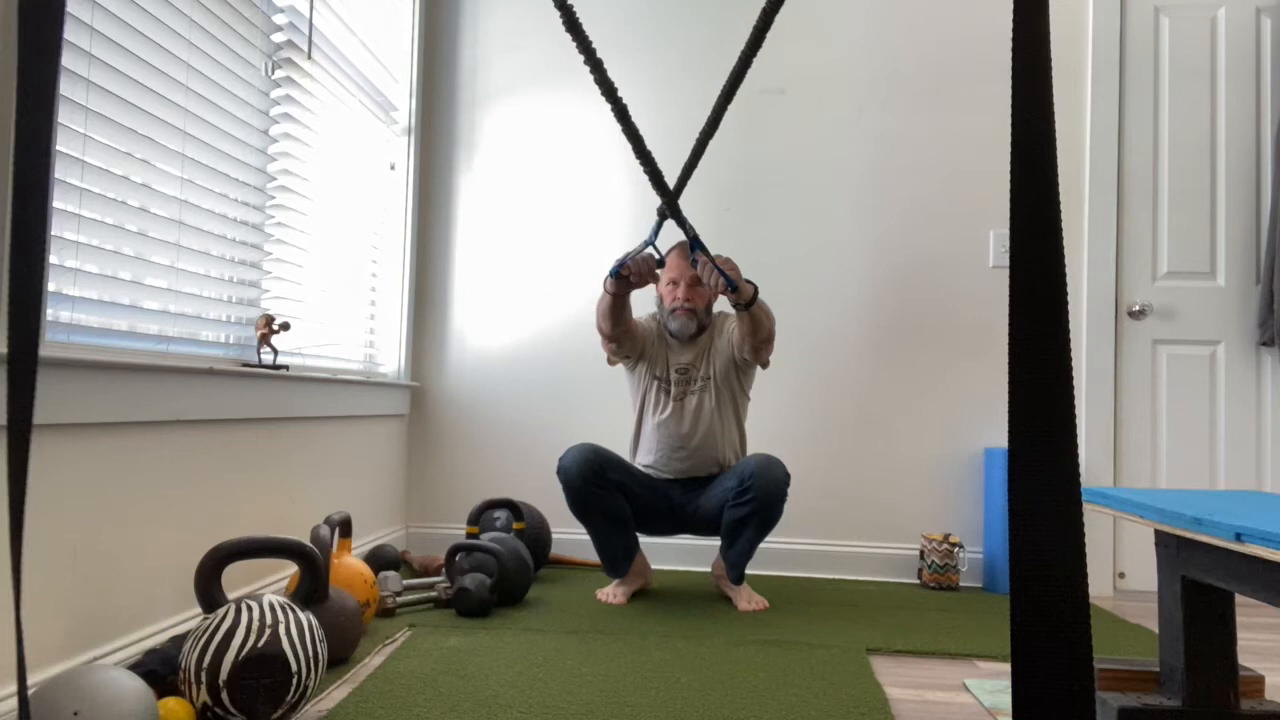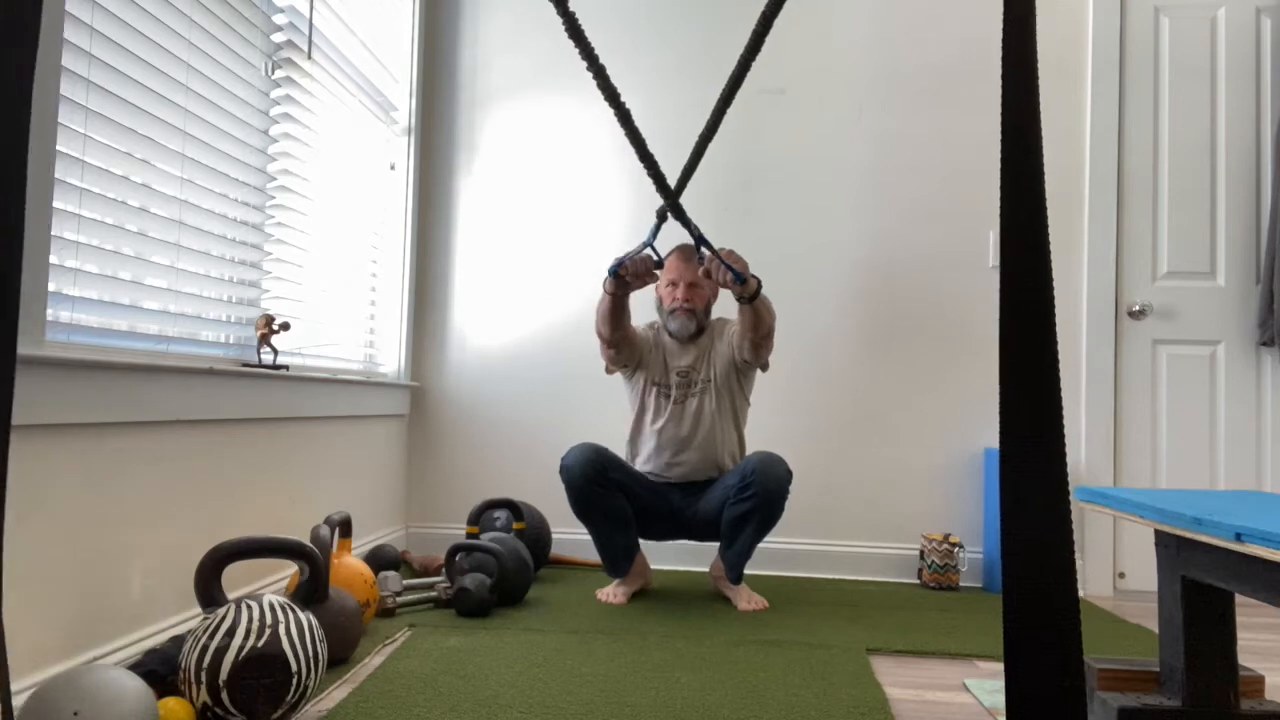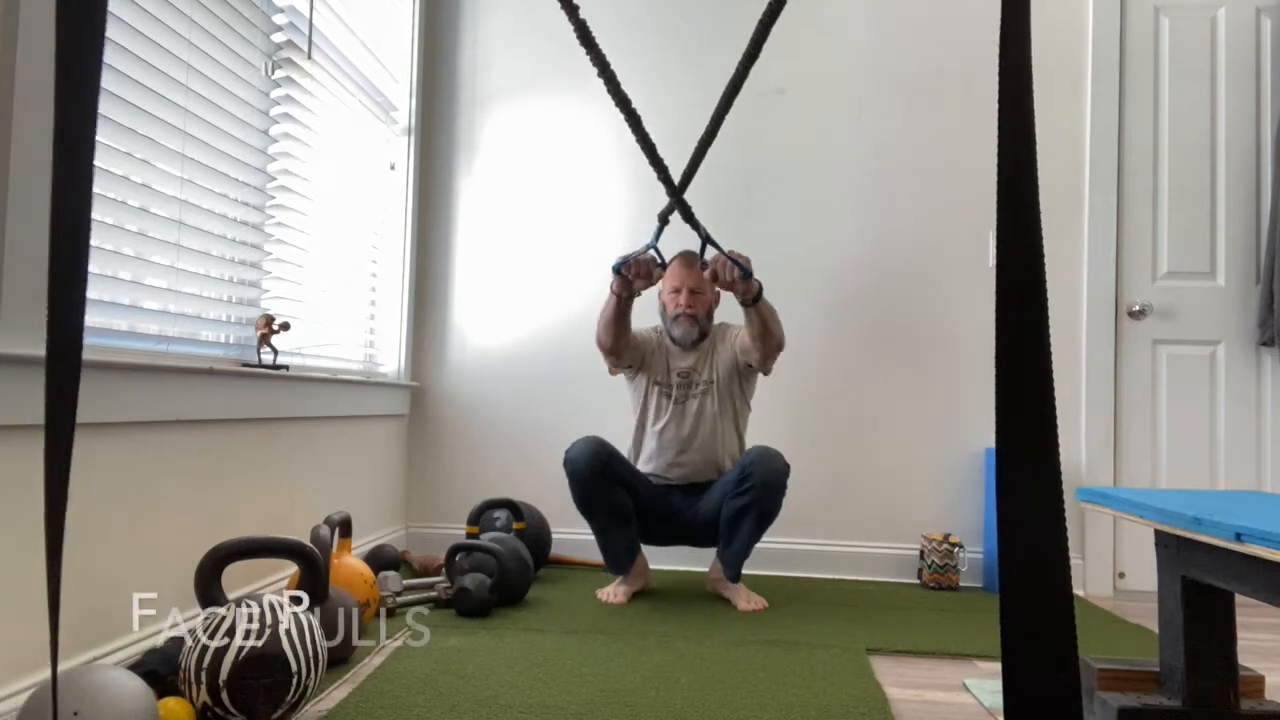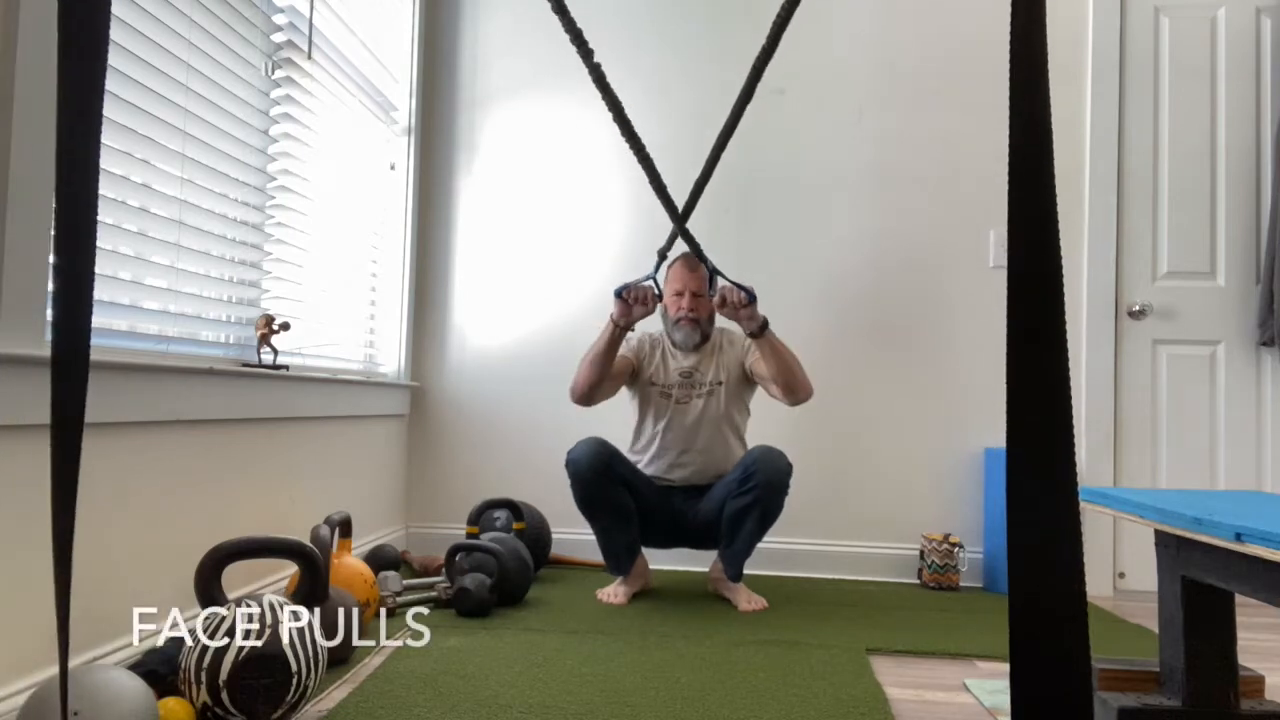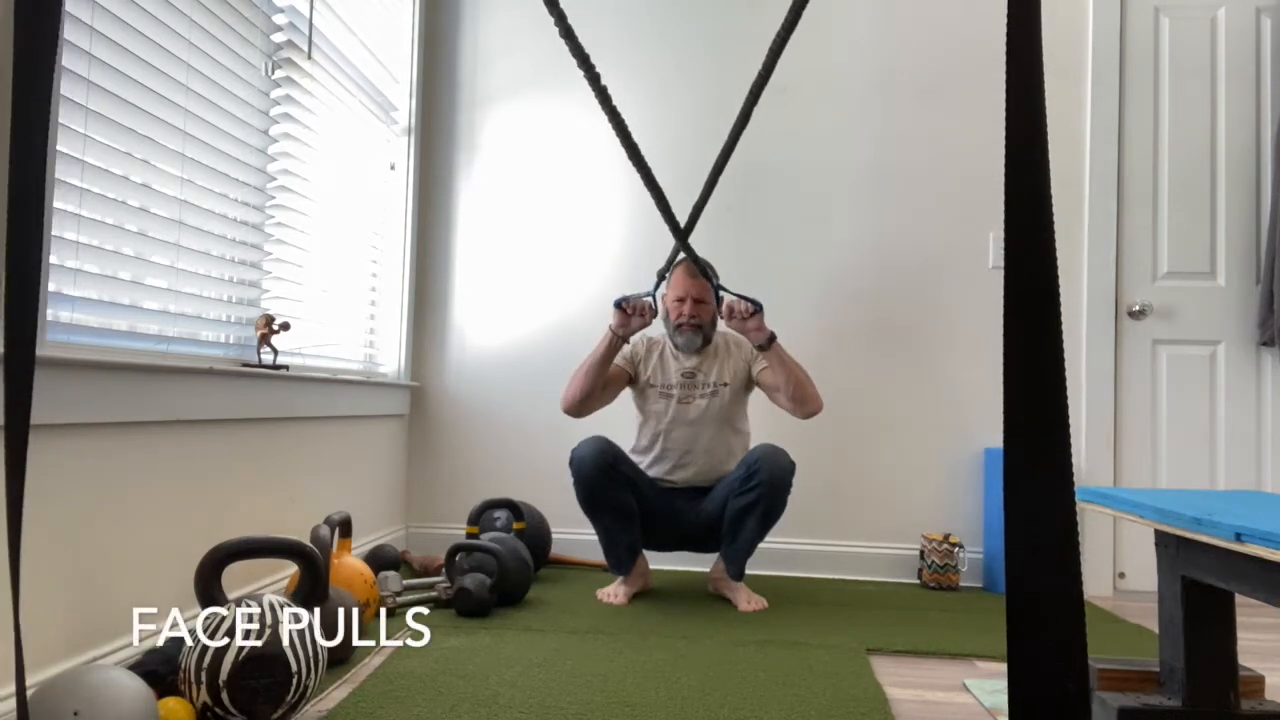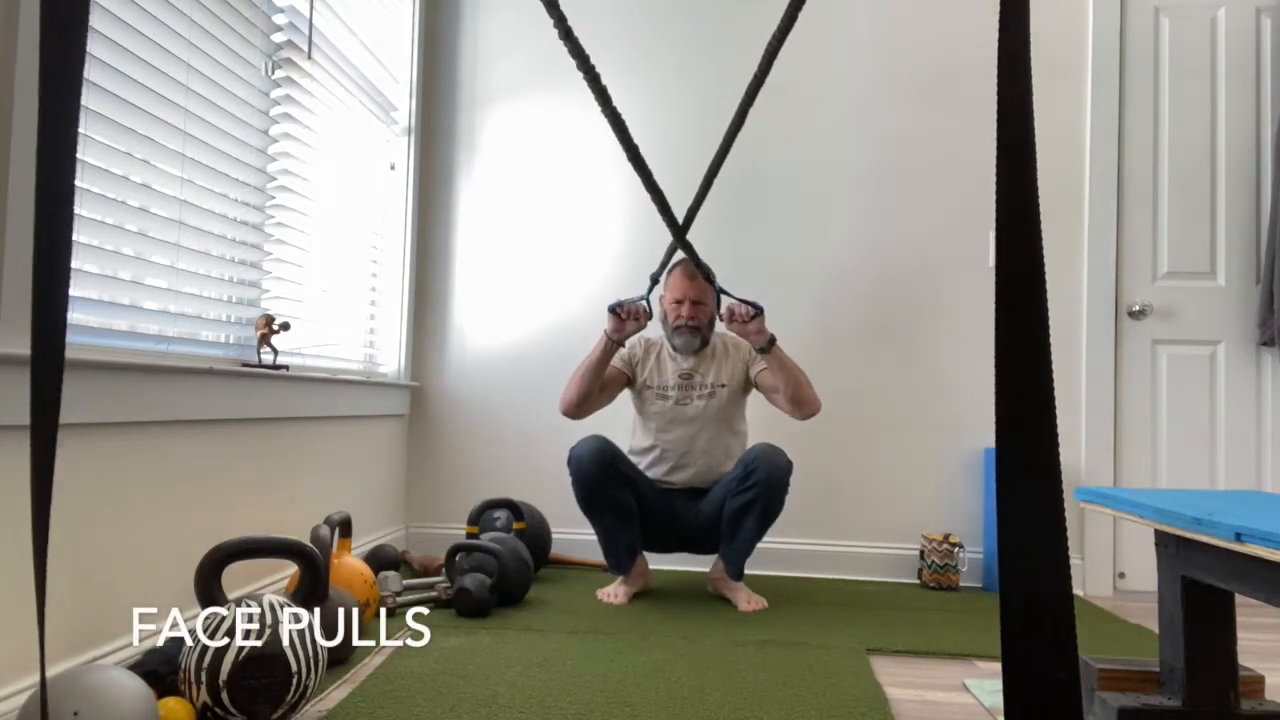
dt=0.4s
person 1, frame 1
left shoulder: (731, 335)
right shoulder: (643, 337)
left elbow: (762, 334)
right elbow: (610, 329)
left wrist: (742, 292)
right wrist: (617, 286)
left hip: (716, 493)
right hip: (650, 491)
left knee: (768, 474)
right knee: (578, 464)
left ankle: (730, 572)
right ankle: (629, 569)
person 1, frame 2
left shoulder: (731, 341)
right shoulder: (640, 344)
left elbow: (761, 331)
right elbow: (610, 334)
left wrist: (747, 288)
right wrist: (616, 288)
left hip: (715, 498)
right hip: (648, 496)
left knee: (770, 471)
right knee: (580, 462)
left ankle: (728, 573)
right ankle: (629, 571)
person 1, frame 3
left shoulder: (732, 345)
right shoulder: (645, 346)
left elbow: (770, 347)
right elbow: (610, 342)
left wrist: (750, 293)
right wrist: (622, 291)
left hip: (713, 503)
right hip: (649, 500)
left knee: (768, 464)
right knee: (585, 454)
left ankle: (726, 574)
right ankle: (630, 570)
person 1, frame 4
left shoulder: (740, 348)
right shoulder: (641, 348)
left elbow: (798, 393)
right elbow: (582, 393)
left wrist: (755, 325)
right wrist: (619, 322)
left hip: (715, 504)
right hip: (650, 502)
left knee: (770, 464)
right knee: (586, 456)
left ankle: (727, 574)
right ankle: (630, 571)
person 1, frame 5
left shoulder: (742, 352)
right shoulder: (640, 352)
left elbow: (808, 406)
right elbow: (573, 404)
left wrist: (762, 338)
right wrist: (617, 334)
left hip: (716, 507)
right hip: (652, 505)
left knee: (774, 462)
right knee: (590, 455)
left ankle: (728, 574)
right ankle: (631, 571)
person 1, frame 6
left shoulder: (741, 353)
right shoulder: (638, 353)
left elbow: (806, 406)
right elbow: (572, 406)
left wrist: (763, 340)
right wrist: (612, 338)
left hip: (715, 509)
right hip: (651, 506)
left knee: (771, 460)
right knee: (588, 453)
left ankle: (728, 573)
right ankle: (630, 571)
